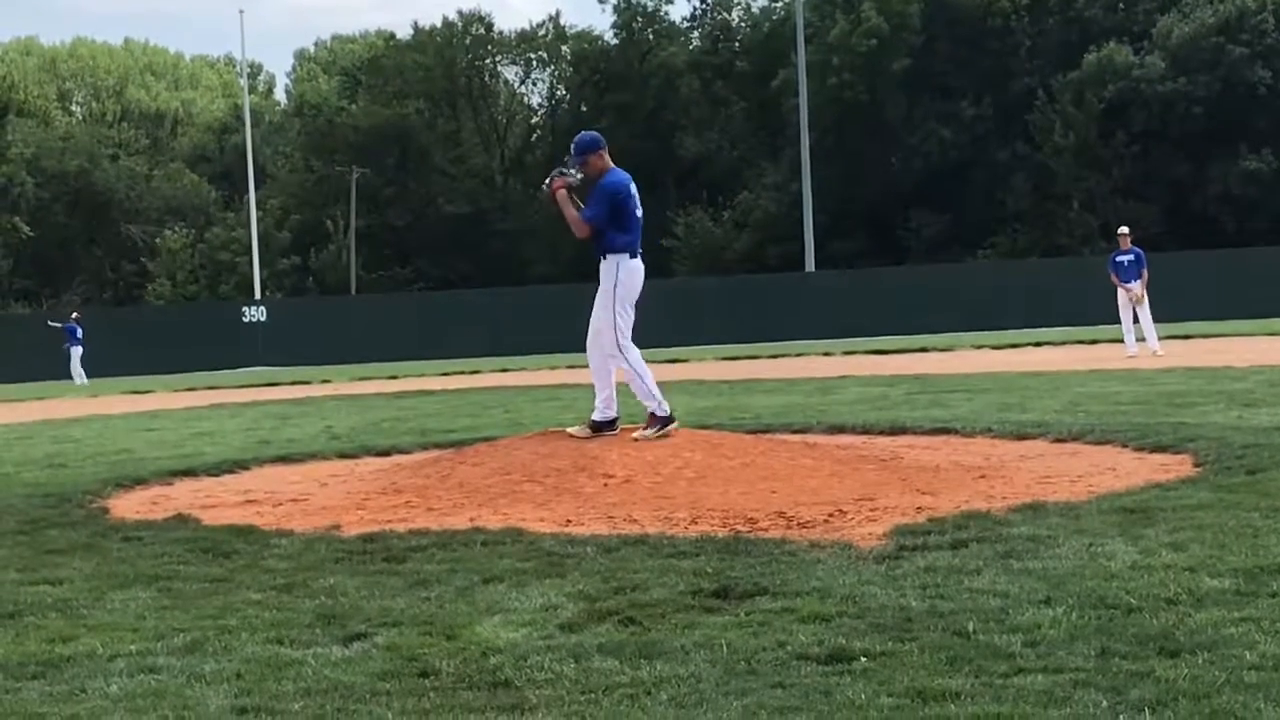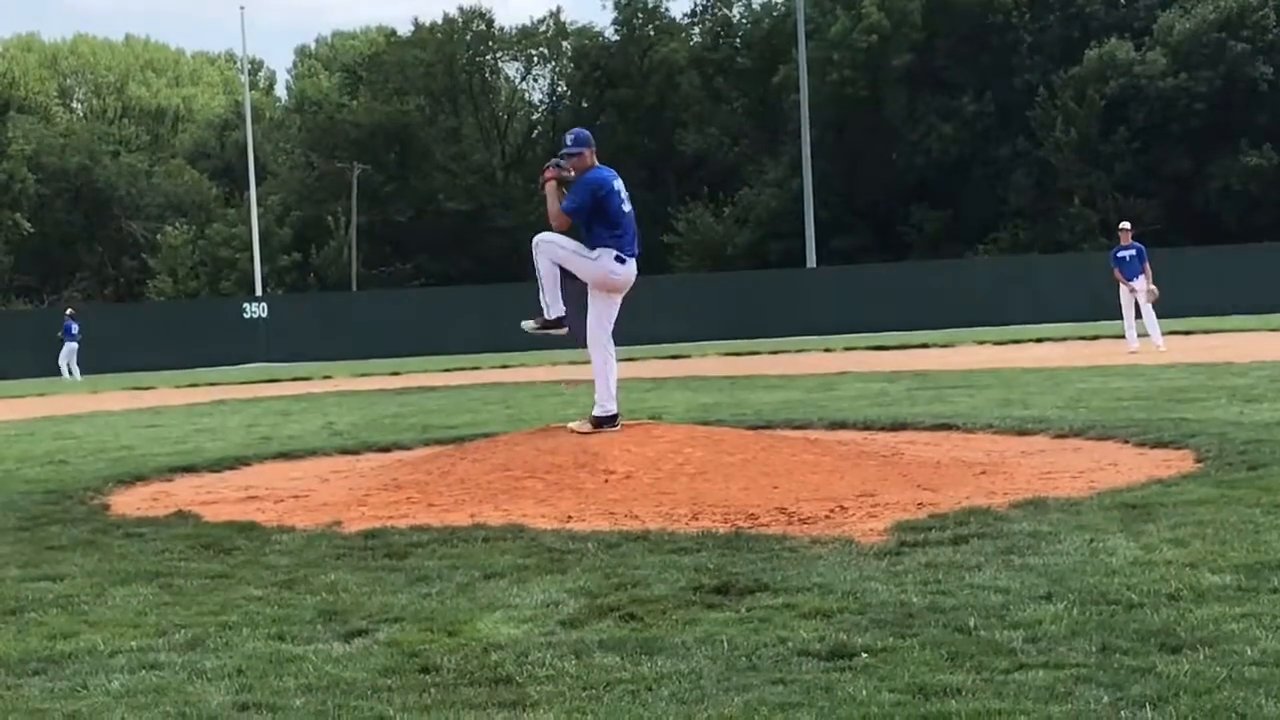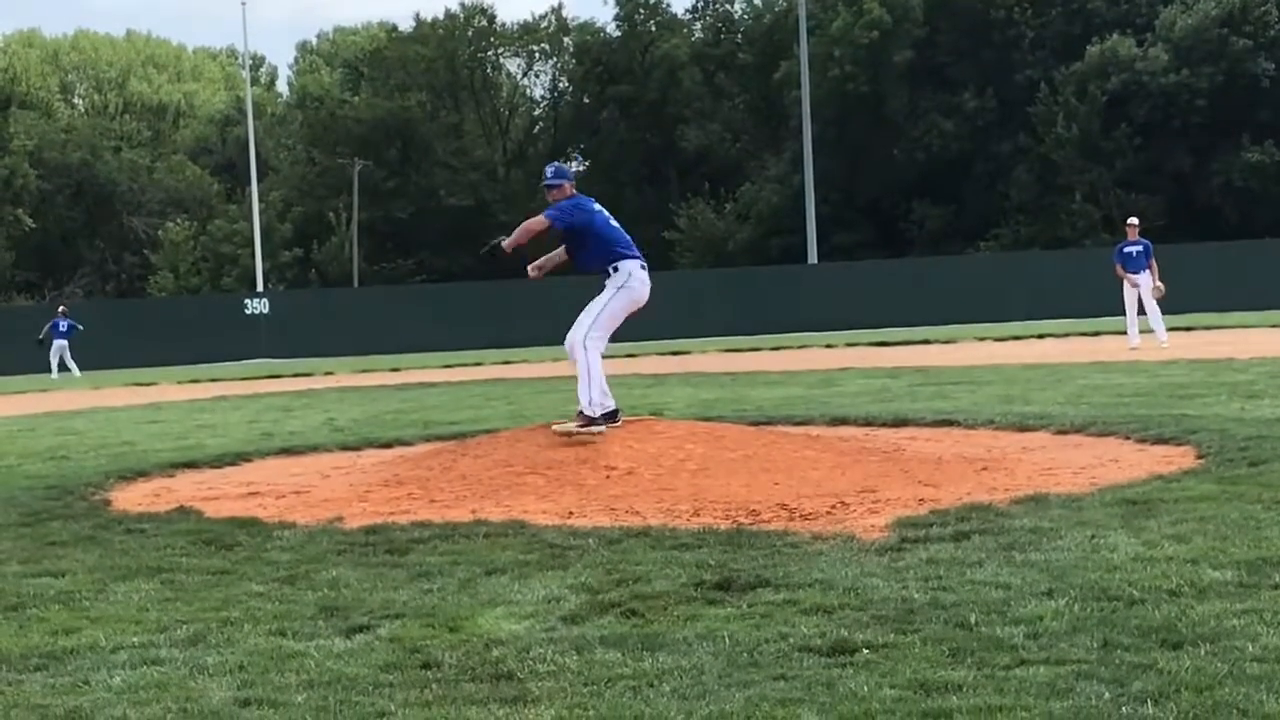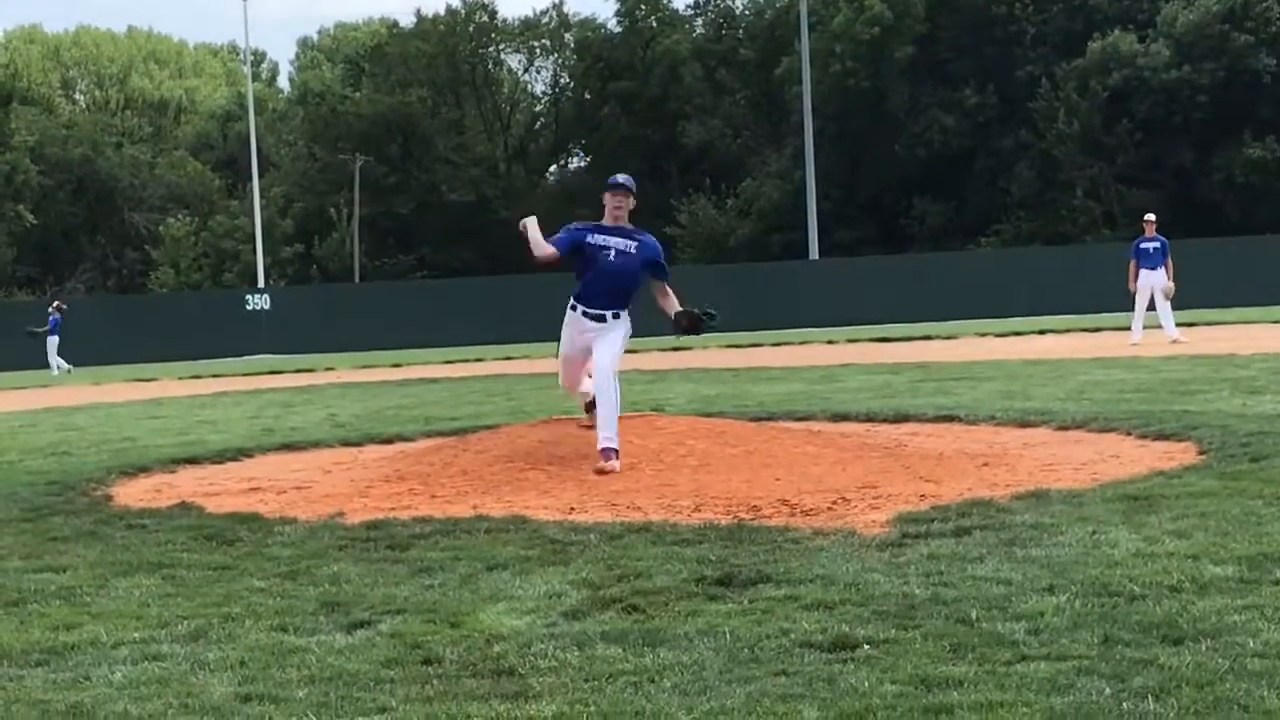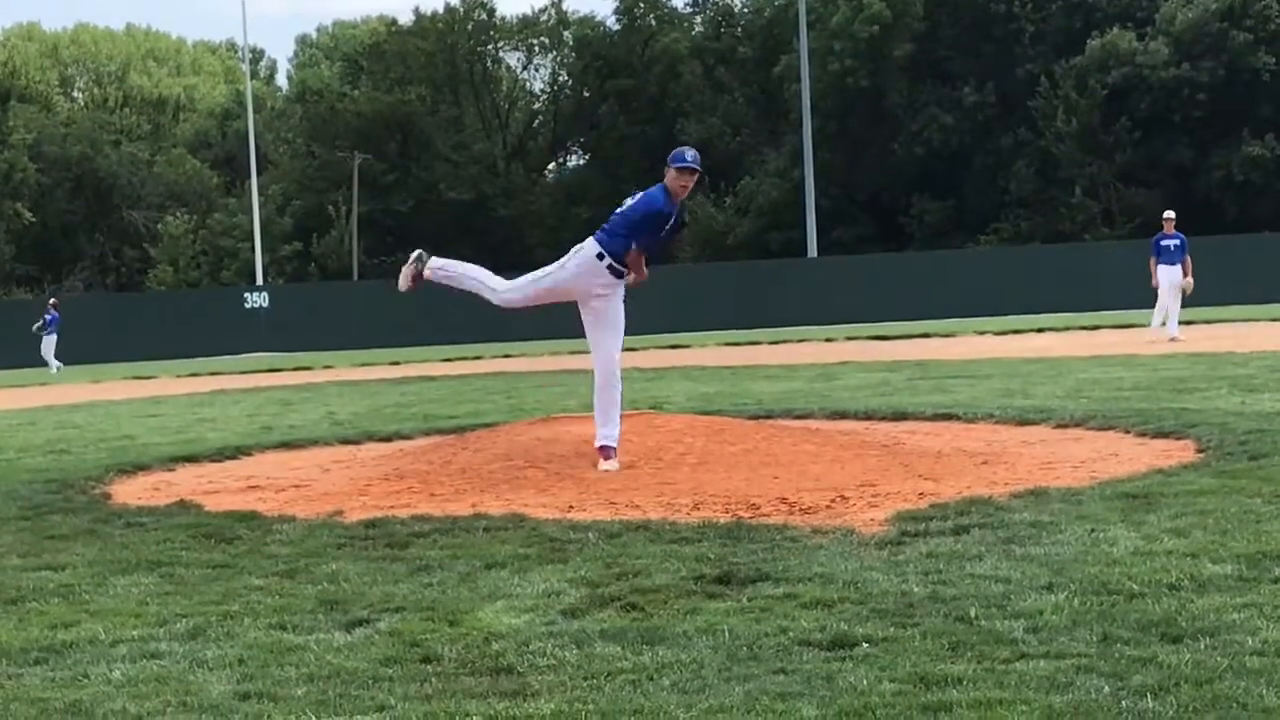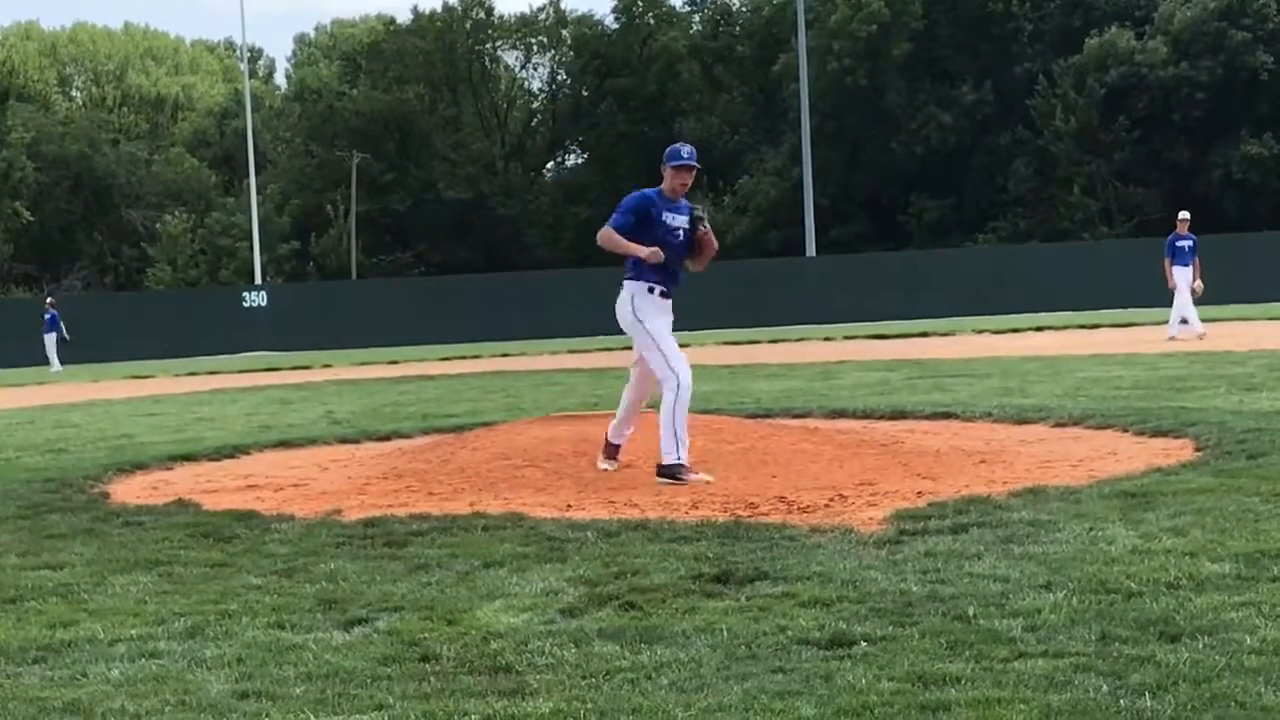
dt=0.4s
person 1, frame 1
left shoulder: (609, 184)
right shoulder: (621, 179)
left elbow: (582, 230)
right elbow: (595, 221)
left wrist: (561, 196)
right wrist: (568, 196)
left hip: (620, 268)
right hip: (618, 268)
left knee: (619, 346)
right knee: (598, 345)
left ankle: (660, 412)
right ankle: (605, 417)
person 1, frame 2
left shoulder: (591, 181)
right shoulder: (609, 176)
left elbow: (559, 223)
right elbow: (581, 208)
left wrist: (550, 185)
right wrist: (560, 189)
left hip: (605, 263)
right hip: (623, 268)
left knee: (543, 242)
right knee: (600, 339)
left ankle: (554, 317)
right ankle: (606, 413)
person 1, frame 3
left shoulder: (573, 205)
right shoulder: (583, 207)
left elbow: (534, 226)
right elbow: (572, 248)
left wrist: (508, 244)
right wrist: (544, 263)
left hip: (627, 278)
right hip: (628, 281)
left knee: (586, 338)
right knee: (576, 342)
left ankle: (591, 413)
right ankle: (604, 409)
person 1, frame 4
left shoulder: (647, 244)
right shoulder: (582, 231)
left elbow: (662, 292)
right elbow: (543, 254)
left wrist: (679, 314)
right wrist: (532, 225)
left hip: (614, 324)
right hip: (579, 319)
left knee: (603, 369)
right knee: (569, 381)
left ankle: (608, 449)
right ankle: (594, 398)
person 1, frame 5
left shoulder: (662, 200)
right shoulder: (658, 206)
right elbow: (634, 259)
right wrist: (639, 276)
left hip: (609, 285)
right hip: (585, 265)
left knee: (609, 366)
right knee: (507, 292)
left ankle: (607, 444)
right ankle: (428, 267)
person 1, frame 6
left shoulder: (687, 211)
right shoulder: (642, 200)
left elbow: (697, 265)
right elbow: (604, 236)
left wrist: (708, 246)
right wrist: (638, 249)
left hip: (663, 304)
right hip: (639, 300)
left knee: (644, 384)
right knee: (679, 376)
left ankle: (614, 440)
right ankle: (672, 462)
